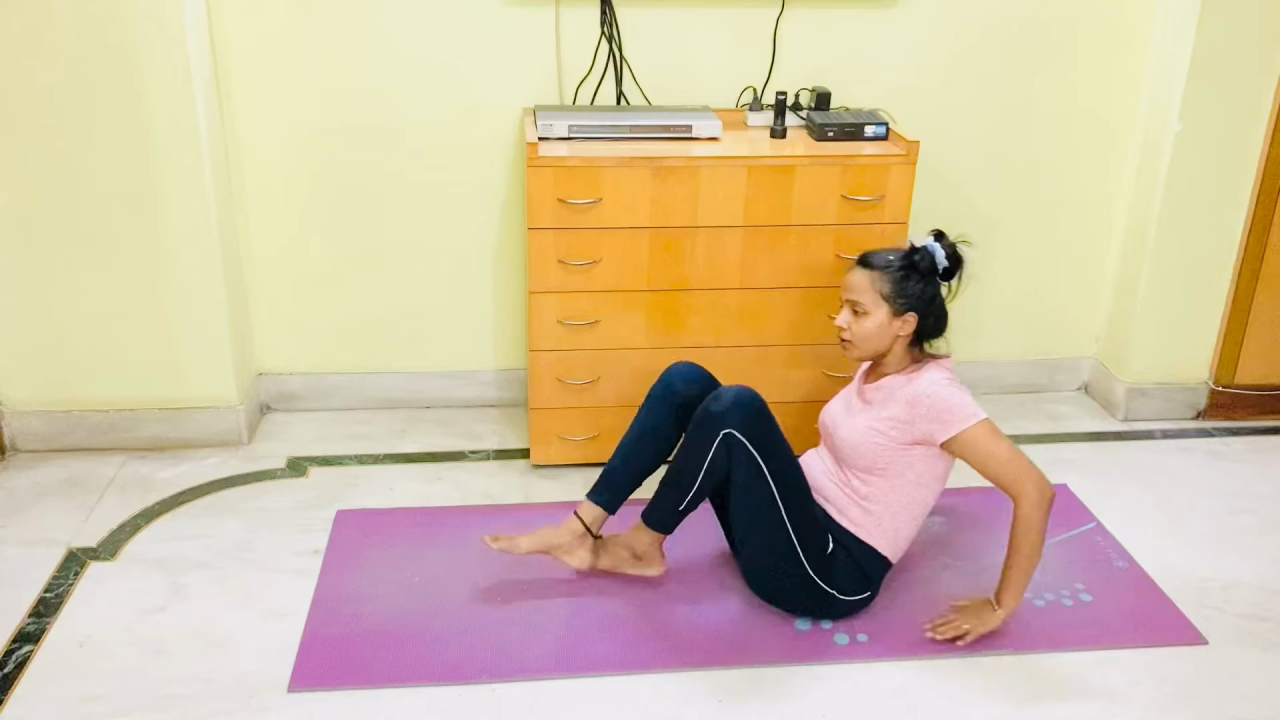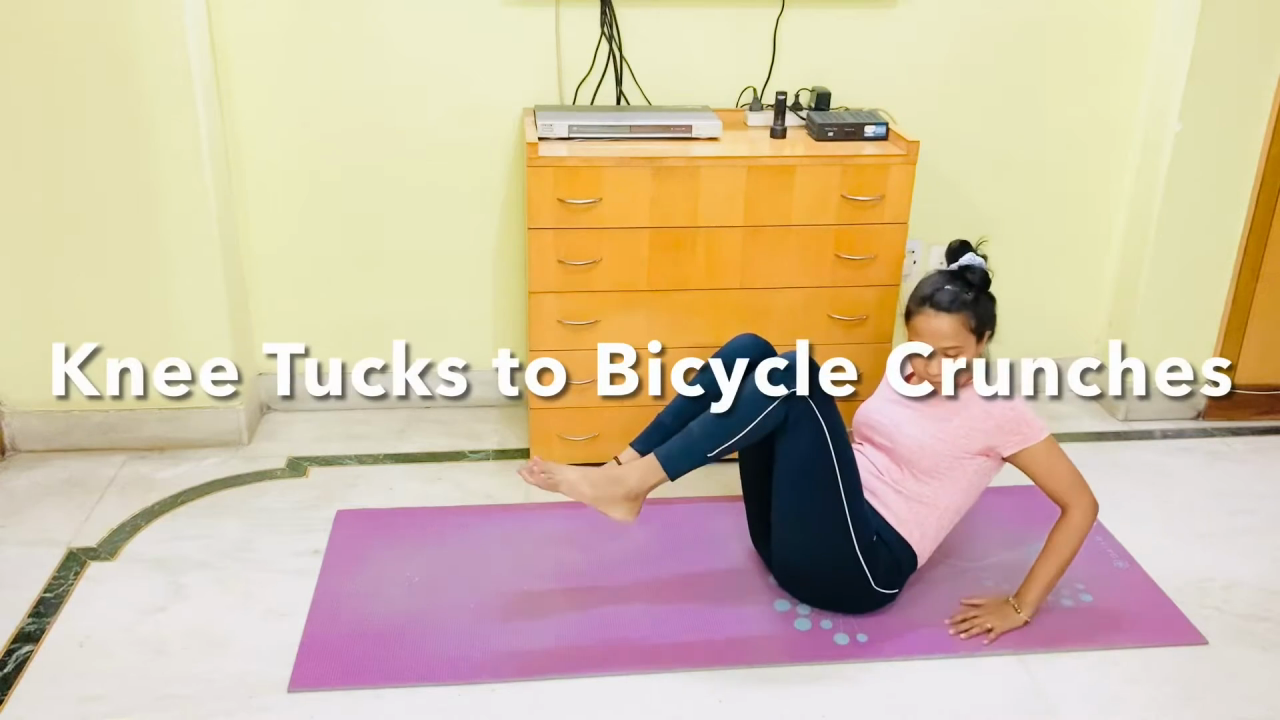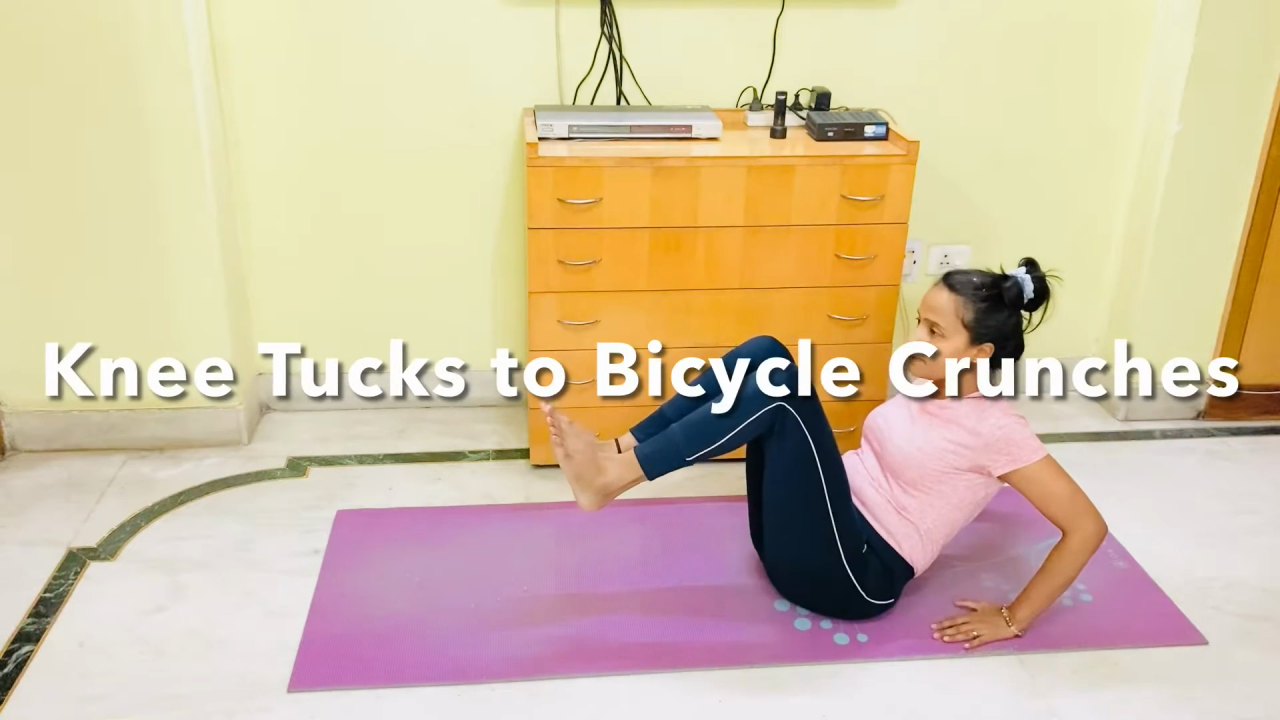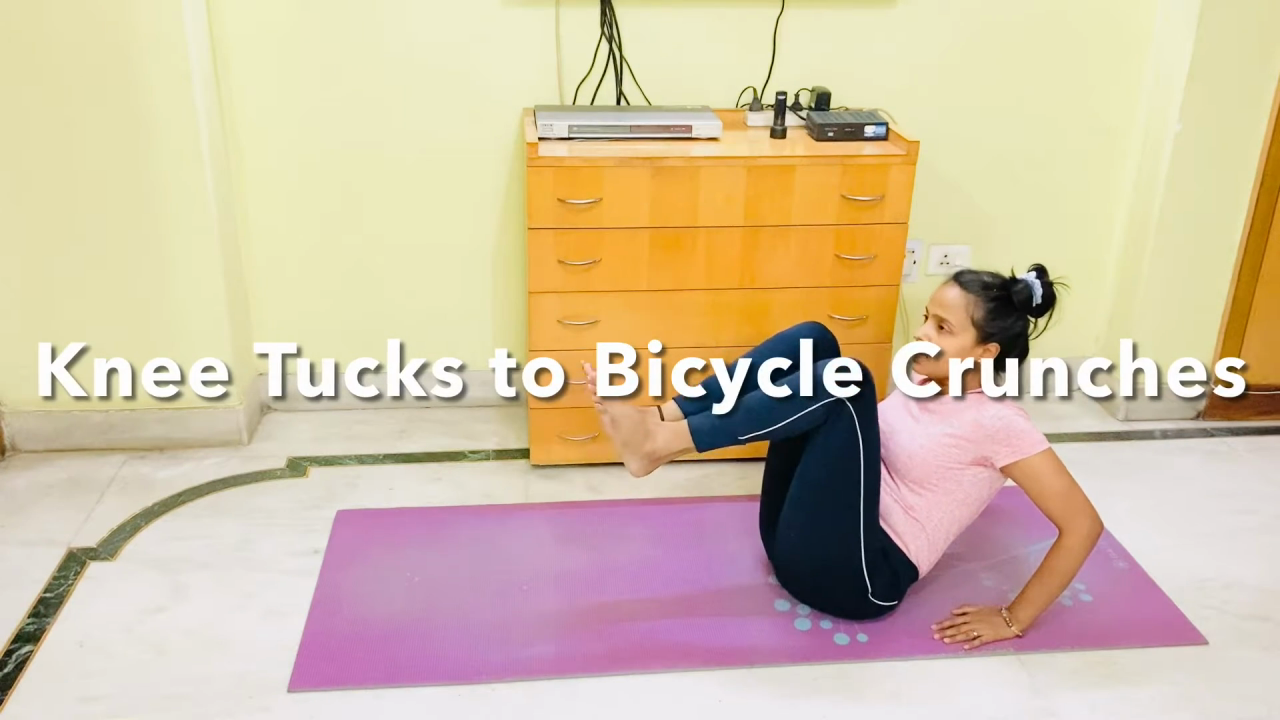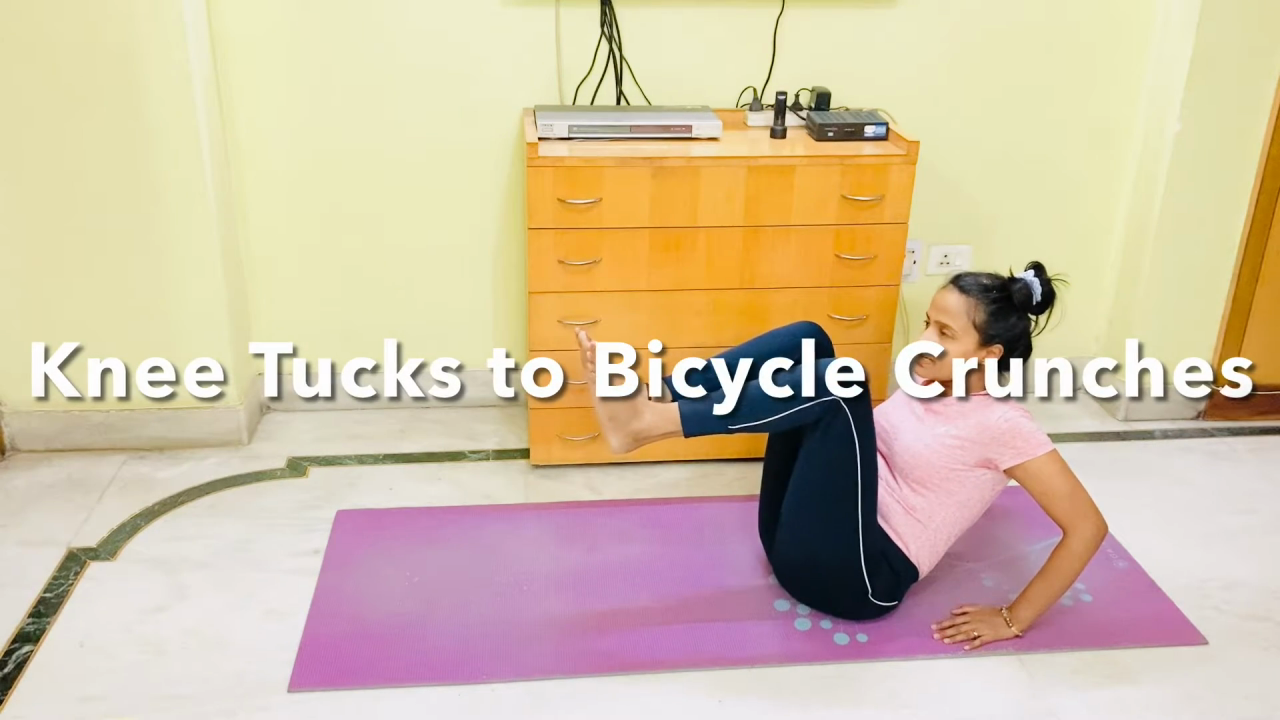
dt=1s
person 1, frame 1
left shoulder: (931, 396)
right shoulder: (881, 367)
left elbow: (1034, 492)
left wrist: (998, 608)
left hip: (832, 574)
right hip: (802, 520)
left knee: (736, 407)
right knee: (684, 381)
left ankle: (644, 544)
right ankle: (586, 529)
person 1, frame 2
left shoulder: (999, 413)
right shoulder: (906, 374)
left elbow: (1081, 506)
left wrist: (1020, 606)
left hip: (857, 565)
right hip: (795, 533)
left knee: (797, 374)
right knee: (749, 351)
left ankle: (633, 485)
right ankle: (621, 467)
person 1, frame 3
left shoulder: (995, 431)
right shoulder: (930, 386)
left elbow: (1087, 528)
left wrist: (1013, 619)
left hip: (851, 572)
right hip: (820, 524)
left knee: (779, 387)
right knee: (764, 353)
left ankle: (613, 477)
right ankle: (618, 450)
person 1, frame 4
left shoulder: (997, 425)
right shoulder: (926, 382)
left elbow: (1083, 525)
left wrist: (1013, 620)
left hip: (855, 575)
right hip: (799, 531)
right knee: (811, 339)
left ankle: (660, 443)
right ankle: (664, 419)
person 1, frame 5
left shoulder: (1002, 427)
right shoulder: (927, 382)
left elbow: (1087, 528)
left wrist: (1012, 620)
left hip: (856, 574)
right hip: (797, 533)
left knee: (836, 381)
right knee: (806, 339)
left ankle: (645, 423)
right ankle: (652, 402)
